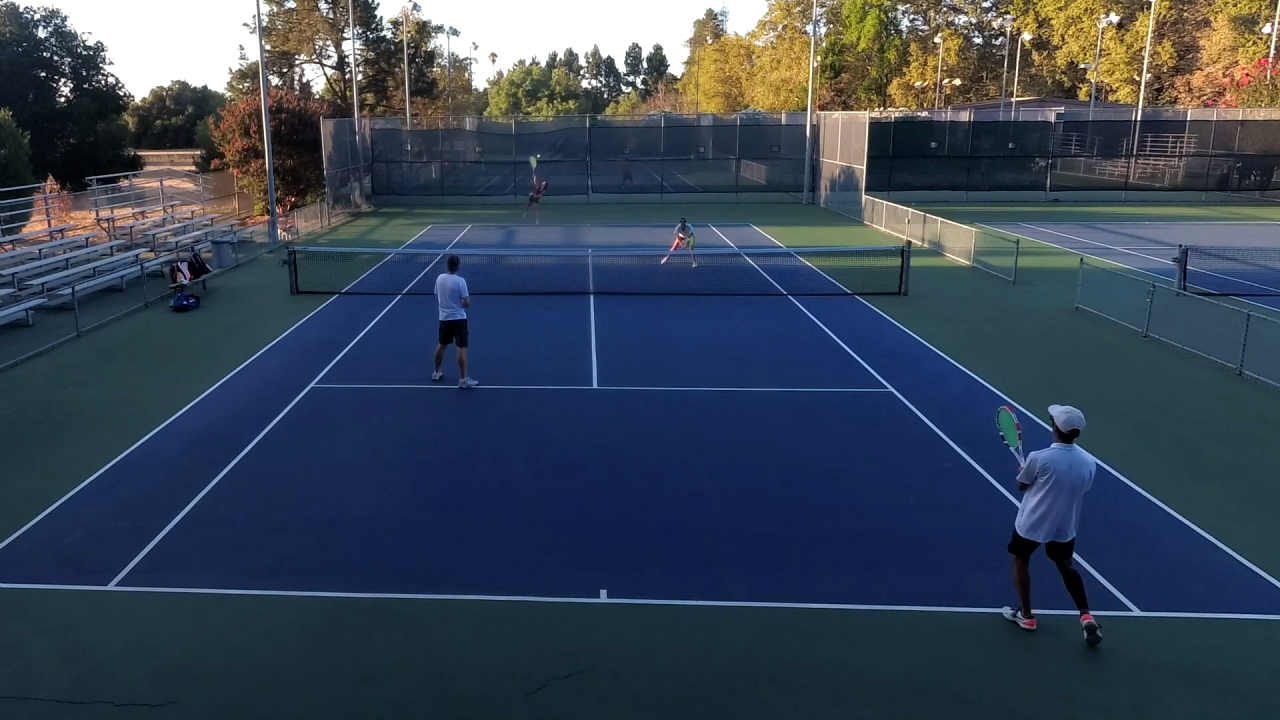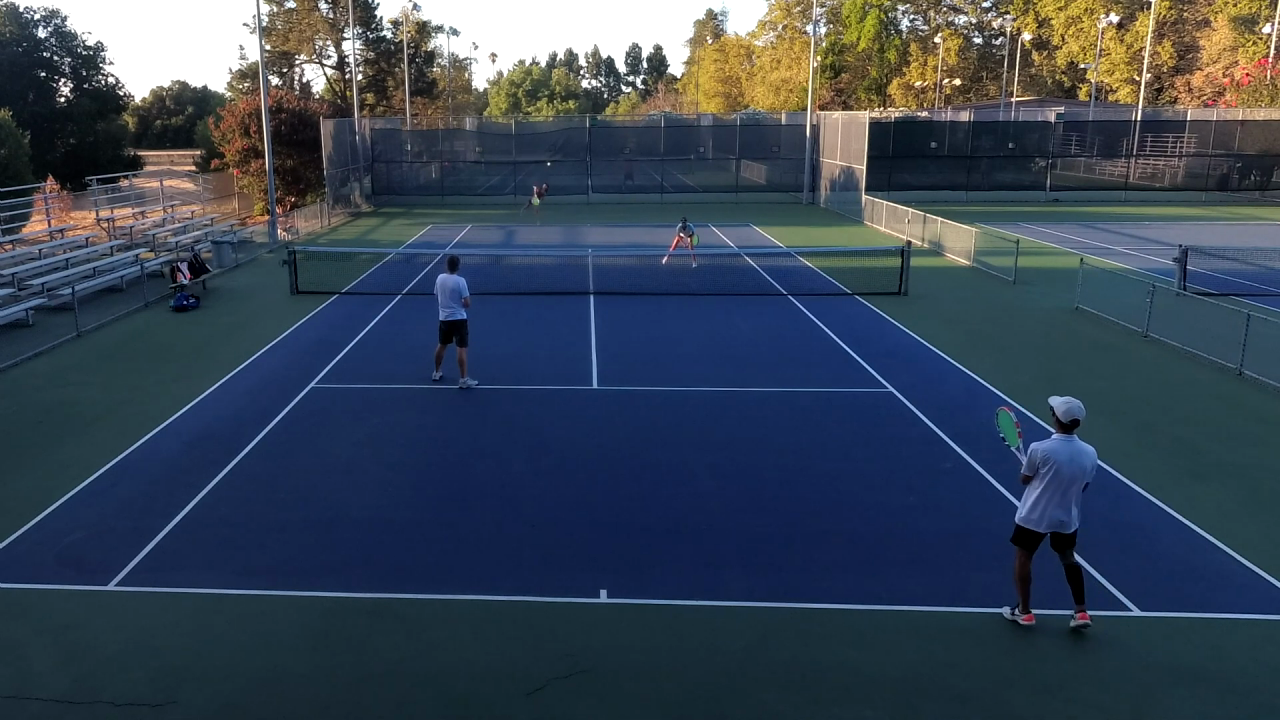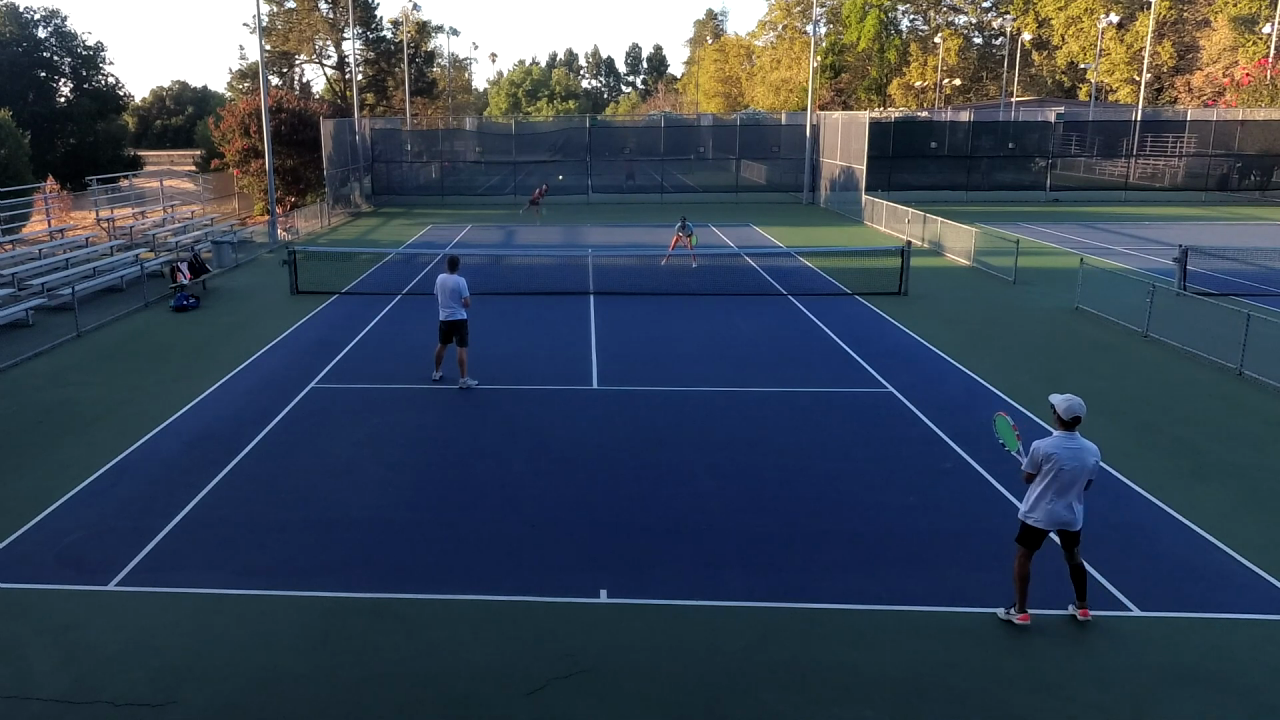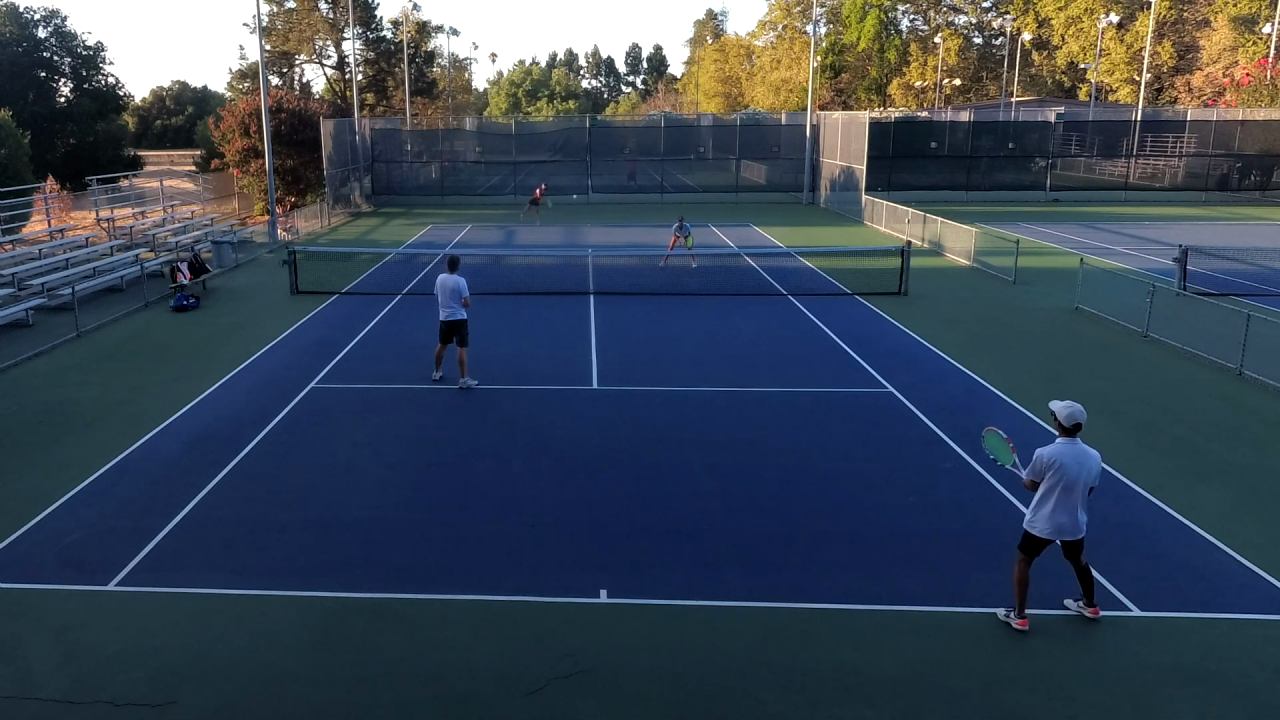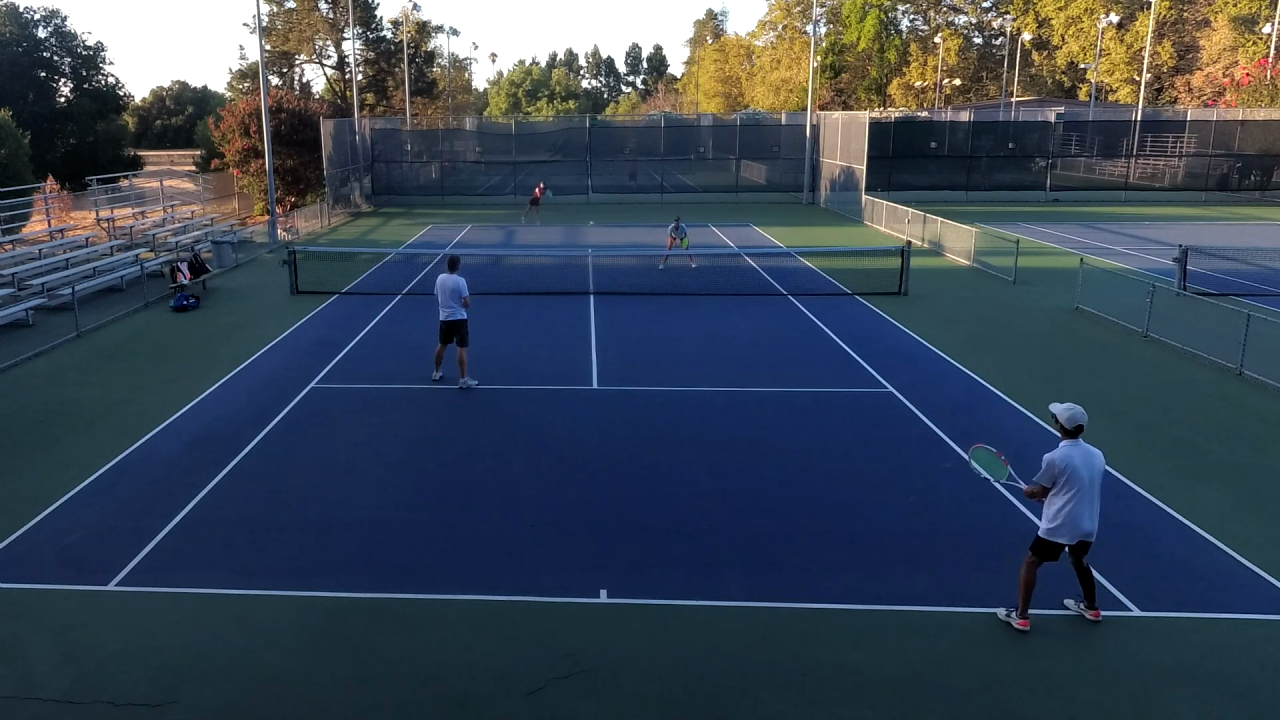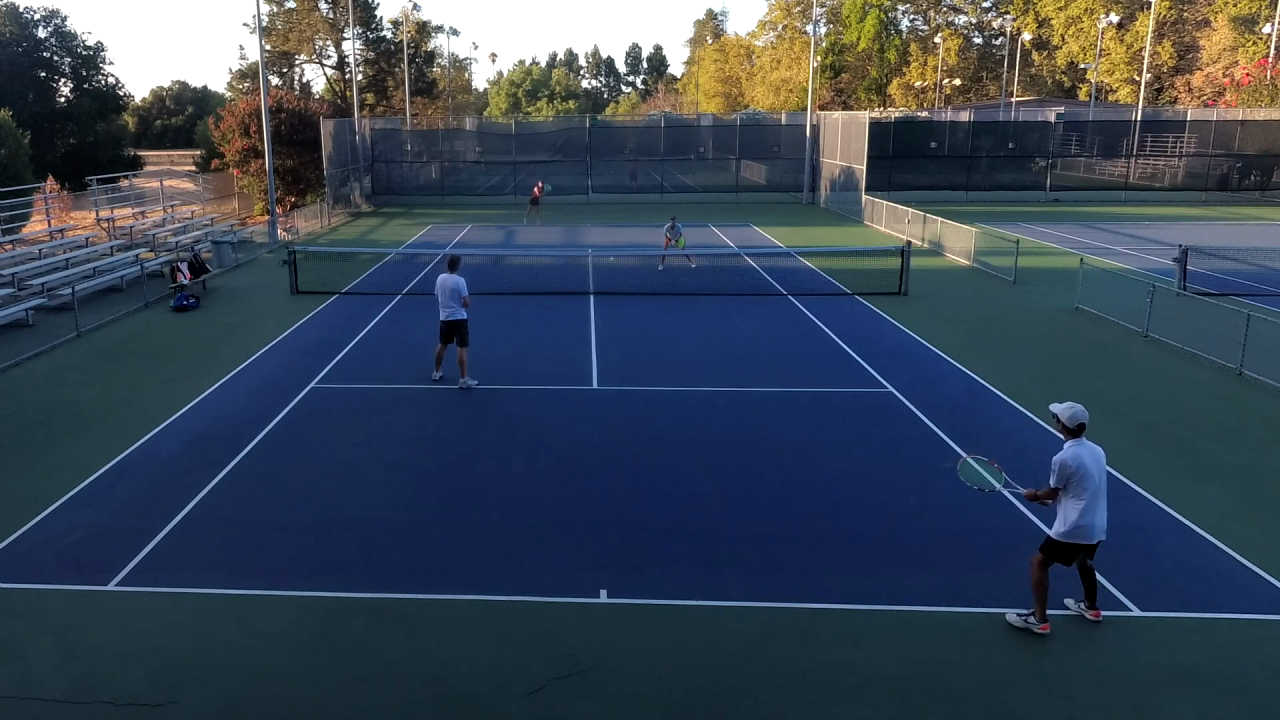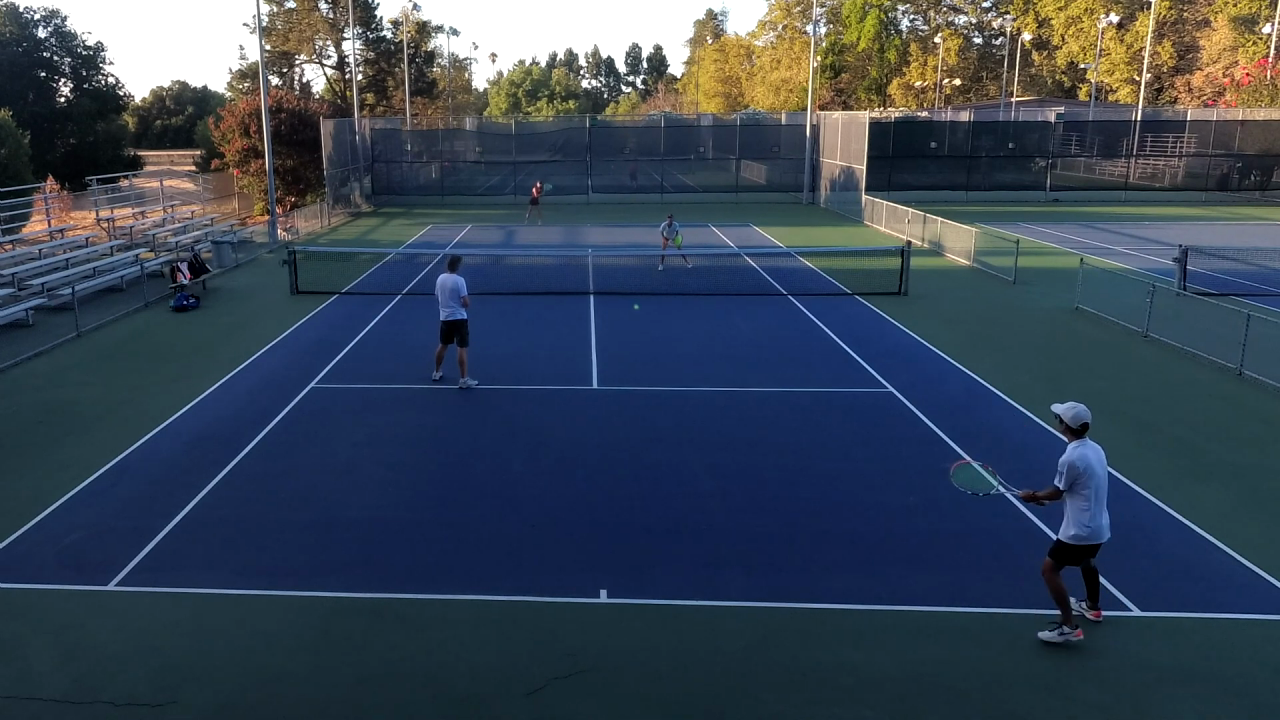
dt=0.1s
person 1, frame 1
left shoulder: (1038, 458)
right shoulder: (1089, 463)
left elbow: (1022, 486)
right elbow: (1080, 492)
left wrist: (1027, 475)
left hip: (1032, 524)
right hip: (1065, 527)
left knee: (1020, 562)
right knee: (1066, 566)
left ankle: (1026, 615)
right ankle: (1086, 617)
person 1, frame 2
left shoulder: (1039, 449)
right shoulder: (1090, 454)
left elbow: (1025, 480)
right elbow: (1083, 487)
left wrist: (1037, 474)
left hip: (1033, 516)
right hip: (1067, 519)
left knee: (1023, 558)
right knee: (1068, 559)
left ankle: (1025, 611)
right ankle: (1080, 612)
person 1, frame 3
left shoulder: (1041, 447)
right shoulder: (1092, 451)
left elbow: (1029, 478)
right elbow: (1086, 484)
left wrist: (1034, 474)
left hip: (1039, 514)
right hip: (1071, 516)
left knee: (1023, 557)
right knee: (1072, 556)
left ankle: (1020, 611)
right ankle: (1082, 608)
person 1, frame 4
left shoulder: (1044, 454)
right shoulder: (1094, 457)
left elbow: (1032, 486)
right elbow: (1088, 491)
left wrist: (1027, 482)
left hip: (1042, 523)
right hip: (1075, 524)
left knee: (1022, 562)
right knee: (1078, 560)
left ankle: (1019, 615)
right ankle: (1090, 605)
person 1, frame 5
left shoulder: (1053, 458)
right shoulder: (1097, 455)
left elbow: (1042, 491)
right elbow: (1081, 489)
left wrist: (1031, 491)
left hip: (1059, 527)
right hip: (1086, 526)
left knee: (1030, 564)
right knee: (1080, 562)
left ankle: (1021, 615)
right ankle: (1090, 607)
person 1, frame 6
left shoulder: (1063, 459)
right shoulder: (1098, 452)
left elbow: (1052, 493)
left wrist: (1034, 495)
right wrist: (1057, 497)
left hip: (1072, 528)
right hip: (1096, 526)
left knee: (1039, 564)
right knee: (1084, 561)
left ankle: (1039, 618)
right ankle: (1091, 607)
person 1, frame 7
left shoulder: (1070, 459)
right shoulder: (1095, 449)
left elbow: (1056, 493)
left wrist: (1034, 496)
right wrist: (1041, 494)
left hip: (1078, 530)
right hip: (1096, 526)
left knee: (1049, 570)
right knee: (1086, 563)
left ankle: (1068, 626)
right ankle: (1092, 607)
